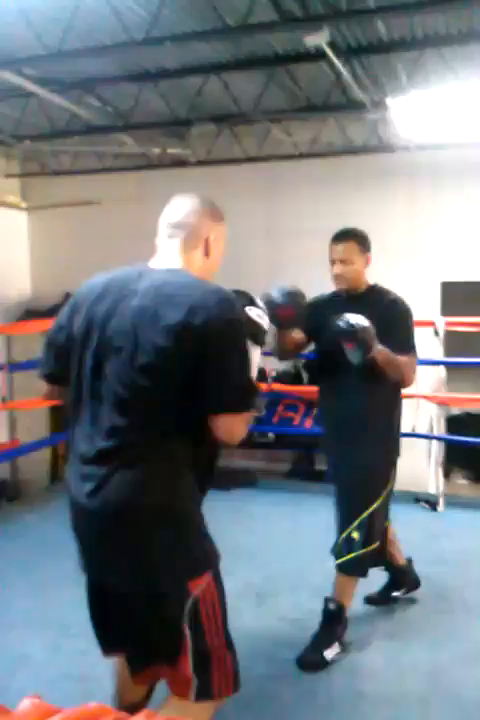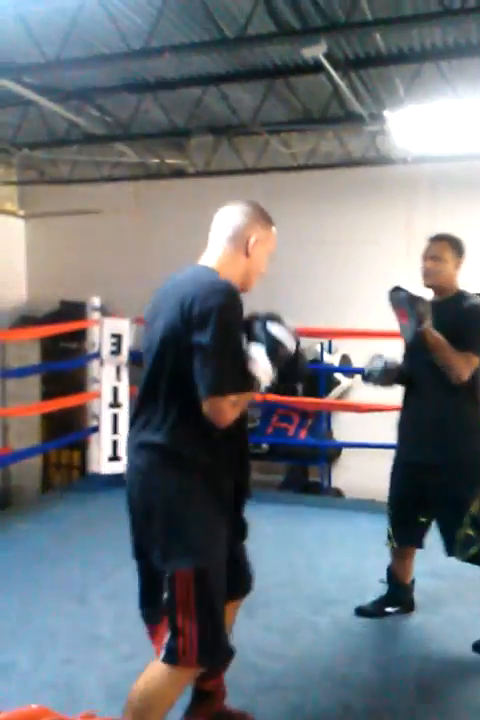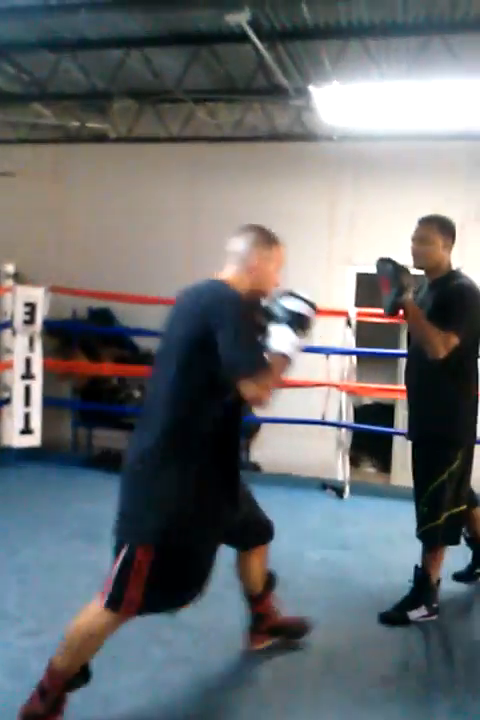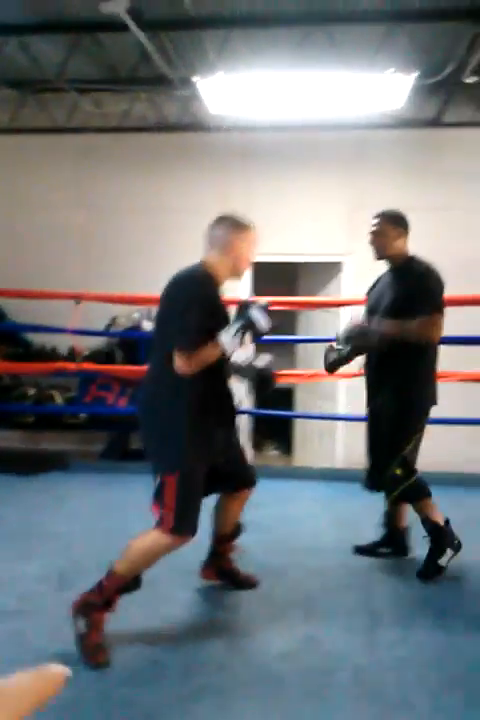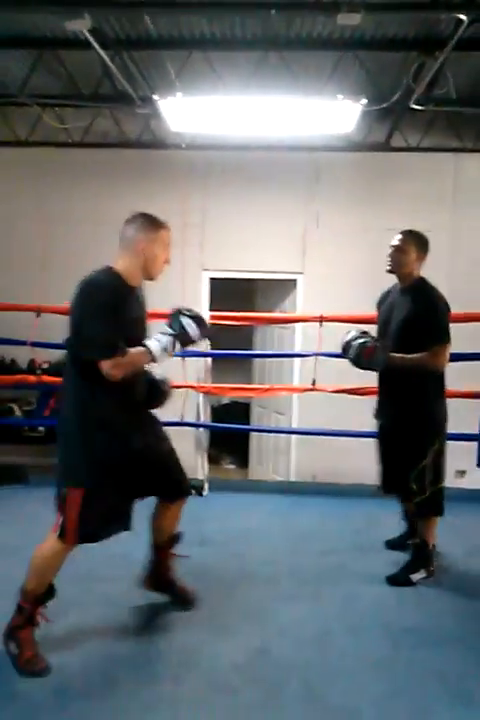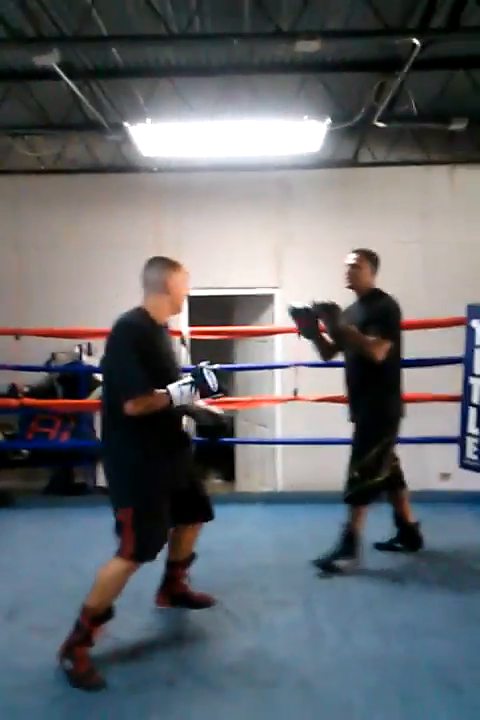
dt=0.7s
person 1, frame 1
left shoulder: (94, 290)
right shoulder: (215, 307)
left elbow: (56, 380)
right elbow: (229, 428)
right wrist: (245, 359)
left hip: (90, 497)
right hip: (154, 504)
left knee: (136, 646)
right knee: (200, 677)
person 1, frame 2
left shoulder: (178, 286)
right shoulder: (218, 295)
right elbow: (221, 408)
left wrist: (247, 358)
right wrist: (261, 367)
left hip: (174, 471)
right hip: (181, 481)
left knee: (227, 586)
right knee: (185, 648)
person 1, frame 3
left shoulder: (206, 297)
right shoulder: (229, 302)
right elbow: (255, 390)
left wrist: (275, 336)
right wrist: (286, 340)
left hip: (209, 460)
right hip: (168, 464)
left knee: (254, 536)
right knee: (123, 598)
left ankle: (264, 623)
person 1, frame 4
left shoulder: (208, 287)
right shoulder: (191, 286)
right elbow: (184, 362)
left wrist: (240, 334)
right wrist: (236, 334)
left hip: (206, 413)
right hip: (175, 420)
left knee: (239, 482)
right knee: (175, 528)
left ankle: (218, 563)
right ankle: (93, 605)
person 1, frame 5
left shoulder: (134, 291)
right shoulder: (97, 290)
right elbow: (111, 365)
left wrist: (148, 379)
right wrist: (167, 339)
left hip: (133, 416)
right hip: (93, 424)
left knee: (174, 491)
right knee: (70, 531)
left ankle: (159, 572)
person 1, frame 6
left shoulder: (159, 329)
right shoulder: (131, 330)
right elbow: (133, 402)
left wrist: (196, 403)
right wrist: (185, 391)
left hip: (168, 447)
right hip: (133, 455)
left knee: (193, 515)
right knee: (134, 551)
left ankle: (172, 588)
right ankle: (76, 644)
person 2, frame 1
left shoulder: (391, 307)
right shoulder: (322, 306)
left elbow: (406, 374)
right elbow: (287, 350)
left wrist: (375, 349)
right wrist: (281, 324)
left hip: (373, 435)
right hip: (337, 430)
left knee: (355, 524)
right knee: (368, 513)
left ankle: (332, 625)
right ankle: (403, 574)
person 2, frame 2
right shoulder: (417, 310)
left wrist: (428, 330)
right wrist: (386, 371)
right hip: (416, 436)
right knee: (403, 516)
right ankle: (400, 592)
person 2, frame 3
right shoulder: (427, 290)
left elbow: (438, 349)
left wrist: (404, 302)
right hip: (429, 411)
left knee: (435, 501)
left ankle: (425, 594)
person 2, frame 4
left shoulder: (422, 276)
right shoulder: (382, 283)
left elbow: (432, 330)
left wrist: (382, 331)
right wrist: (348, 350)
left hip: (409, 389)
right hip: (383, 386)
left knee: (395, 467)
right knee: (385, 464)
left ankle: (443, 536)
right ankle: (394, 536)
person 2, frame 5
left shoulder: (431, 301)
right shoulder: (389, 296)
left elbow: (438, 359)
left wrist: (388, 358)
right wrist: (366, 347)
left hip: (422, 405)
right hip: (392, 402)
left knee: (422, 479)
right knee: (395, 473)
left ankle: (423, 556)
right ankle: (413, 530)
person 2, frame 6
left shoulder: (384, 307)
right shoulder: (353, 311)
left elbow: (376, 352)
right elbow: (330, 353)
left wrist: (341, 327)
right wrist: (314, 332)
left hip: (379, 403)
right hip: (366, 403)
left knee: (364, 470)
right knee: (384, 468)
left ankle: (348, 546)
right ankle: (409, 532)
